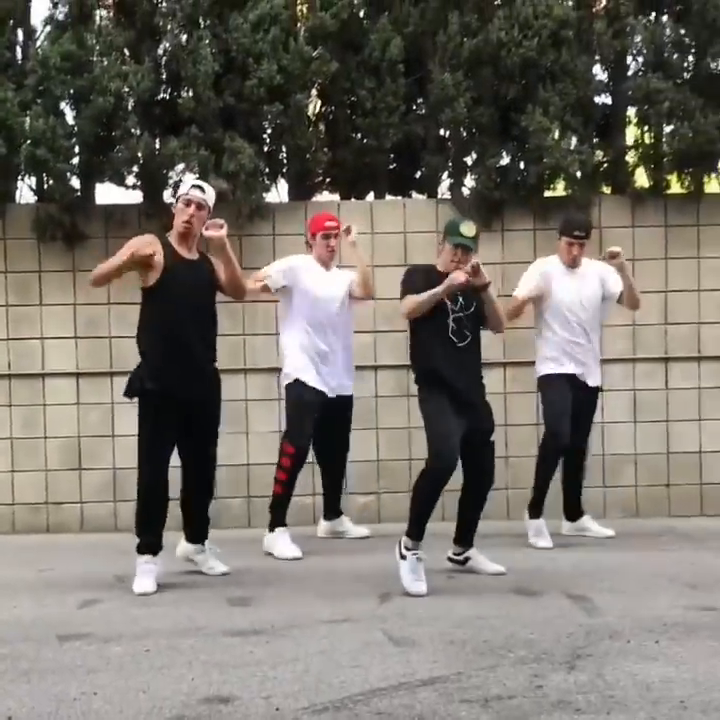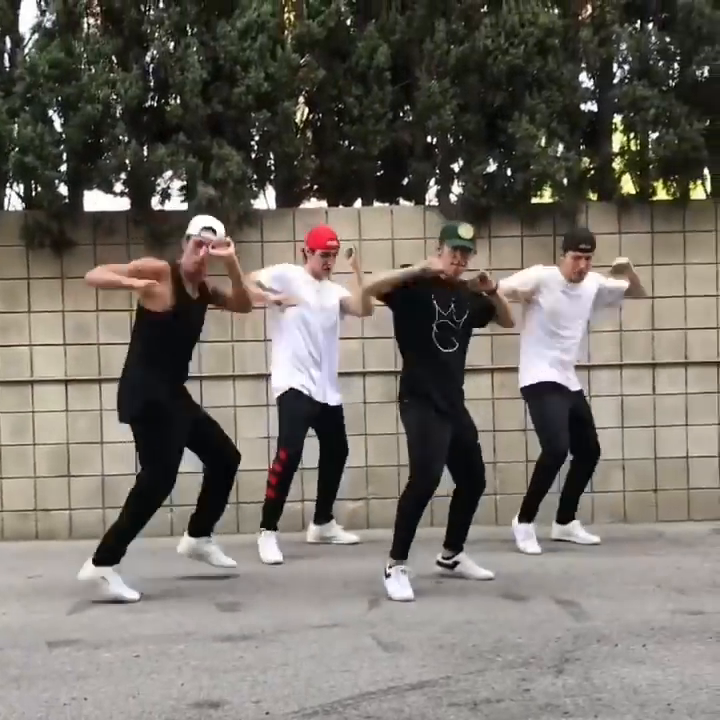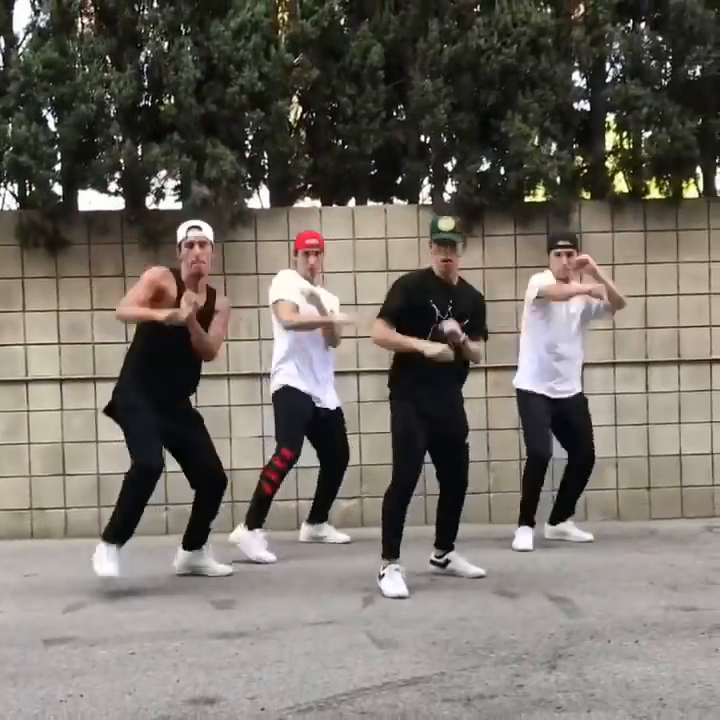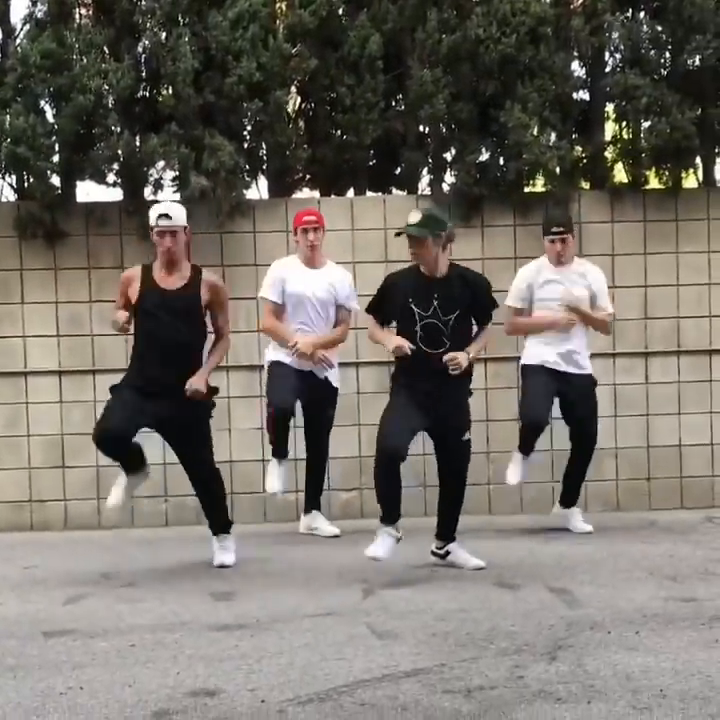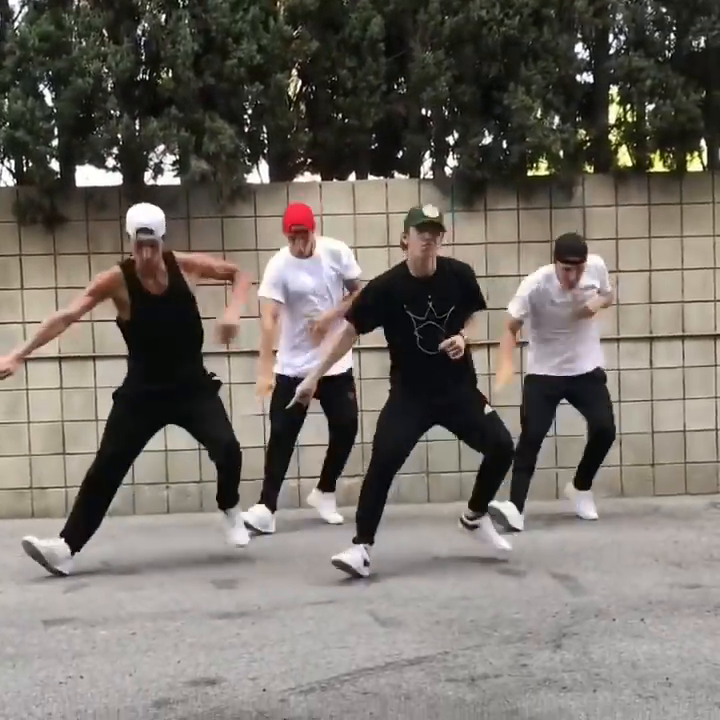
dt=0.2s
person 1, frame 1
left shoulder: (206, 260)
right shoulder: (149, 245)
left elbow: (238, 291)
right elbow: (97, 279)
left wrist: (222, 244)
right wrist: (134, 260)
left hip: (201, 375)
right hip: (159, 377)
left knee: (201, 464)
right knee: (155, 464)
left ankle: (195, 544)
right ankle: (148, 556)
person 1, frame 2
left shoulder: (207, 287)
right shoulder: (160, 272)
left elbow: (245, 305)
right elbow: (95, 276)
left wrist: (232, 263)
right wrist: (135, 283)
left hip: (172, 395)
right hip: (145, 394)
left knee: (226, 459)
right knee: (158, 478)
left ankle: (198, 538)
right ankle: (101, 565)
person 1, frame 3
left shoulder: (217, 303)
right shoulder: (158, 278)
left elbow: (209, 351)
right elbow: (126, 312)
left wrist: (190, 320)
right wrist: (165, 315)
left hip: (177, 403)
right hip: (137, 396)
left knee: (213, 479)
right knee: (149, 465)
left ankle: (192, 551)
right ankle: (109, 546)
person 1, frame 4
left shoulder: (208, 283)
right shoulder: (133, 278)
left elbow: (224, 335)
right elbow: (121, 316)
left wrist: (204, 373)
right wrist: (120, 320)
left hip: (187, 390)
right hip: (141, 385)
left knee: (202, 472)
right knee: (107, 433)
left ankle: (222, 535)
right ankle: (133, 467)
person 1, frame 5
left shoulder: (185, 265)
right shoulder: (114, 277)
left elbow: (237, 274)
right elbow: (66, 315)
left wrist: (234, 309)
left hip: (192, 385)
right hip: (142, 389)
left knee: (227, 450)
right knee: (106, 468)
left ankle: (230, 513)
right ankle: (66, 547)
person 2, frame 1
left shoulder: (472, 289)
right shoulder: (420, 275)
left elbow: (497, 324)
right elbow: (406, 311)
left wrist: (483, 288)
right wrist: (447, 284)
left hip: (473, 393)
right hip: (438, 391)
left knee: (482, 474)
right knee: (442, 461)
left ankle: (462, 550)
right ankle: (410, 545)
person 2, frame 2
left shoulder: (467, 294)
right shoulder: (417, 279)
left elbow: (508, 321)
right elbow: (372, 287)
left wrist: (489, 291)
right wrist: (420, 270)
left hip: (452, 401)
right hip: (419, 400)
left knee: (472, 481)
right knee: (426, 477)
left ankle: (451, 555)
right ankle: (396, 566)
person 2, frame 3
left shoulder: (471, 298)
right shoulder: (411, 284)
left elbow: (476, 353)
right elbow: (379, 332)
left wrist: (462, 340)
right wrist: (425, 346)
left hip: (449, 402)
right hip: (410, 399)
left knee: (456, 479)
right knee: (406, 477)
left ankle: (443, 553)
right ankle: (389, 566)
person 2, frame 4
left shoulder: (471, 282)
right shoulder: (397, 283)
left elbow: (489, 326)
right elbow: (374, 324)
left wrist: (469, 353)
right wrist: (388, 338)
left hip: (453, 393)
right hip: (409, 391)
left knee: (454, 475)
right knee: (389, 450)
left ankle: (444, 545)
right ankle: (388, 527)
person 2, frame 5
left shoulder: (459, 274)
right shoulder: (385, 286)
right elbow: (350, 330)
left wrist: (463, 337)
right wrist: (315, 375)
left hip: (454, 385)
right hip: (408, 391)
left knee: (501, 448)
right knee: (383, 465)
left ankle: (476, 516)
right ankle: (361, 548)
person 3, frame 1
left shoulder: (345, 277)
right shoulder: (293, 266)
left elbow: (367, 291)
right elbow: (252, 283)
left wrist: (357, 250)
right wrist: (263, 285)
left hip: (340, 379)
right hip: (304, 376)
left knee: (335, 451)
right knee: (296, 447)
left ankle: (332, 518)
right ankle: (276, 530)
person 3, frame 2
left shoulder: (335, 289)
right shoulder: (286, 276)
left elbow: (363, 308)
right elbow: (249, 283)
left wrist: (357, 268)
right wrist: (273, 297)
left hip: (326, 386)
right hip: (295, 382)
left knee: (335, 453)
right knee: (290, 453)
left ankle: (321, 523)
right ankle: (266, 531)
person 3, frame 3
left shoulder: (326, 296)
right shoulder: (285, 281)
left elbow: (334, 339)
right elbow: (288, 320)
left wrist: (321, 304)
right wrist: (329, 319)
left hip: (323, 390)
right hip: (293, 385)
left knee: (338, 457)
right knee: (288, 452)
left ankle: (316, 523)
right ankle: (250, 529)
person 3, frame 4
left shoulder: (340, 276)
right shoulder: (281, 270)
left elbow: (344, 328)
right elbow: (267, 321)
left wrist: (314, 344)
right wrist: (297, 345)
left hip: (323, 369)
right hip: (286, 360)
left knee: (318, 443)
right knee: (279, 407)
left ankle: (312, 513)
right ankle: (279, 459)
person 3, frame 5
left shoulder: (337, 252)
right shoulder: (278, 266)
left elbow: (356, 291)
right elbow: (268, 322)
left wrist: (332, 317)
right wrist: (267, 370)
left hip: (336, 360)
right hip: (292, 364)
left knee: (346, 426)
right knee: (281, 436)
left ankle: (323, 492)
right ankle: (265, 508)
person 4, frame 1
left shoulder: (598, 271)
right shoulder: (542, 270)
left elbow: (633, 304)
right elbow: (510, 313)
left wrist: (621, 268)
right wrist: (529, 297)
left hip: (589, 374)
right hip: (556, 372)
left knee: (576, 447)
right knee: (557, 439)
left ankle: (574, 518)
right ankle: (535, 517)
person 4, frame 2
left shoulder: (594, 285)
right shoulder: (540, 278)
left elbow: (636, 291)
right elbow: (499, 290)
left wrist: (628, 271)
right wrist: (519, 293)
left hip: (569, 383)
right hip: (539, 382)
left knee: (589, 451)
right knee: (557, 450)
left ankle: (566, 522)
right ankle: (524, 521)
person 4, frame 3
left shoulder: (590, 289)
right shoulder: (540, 282)
left elbow: (618, 304)
right elbow: (555, 293)
left wrist: (595, 273)
left hip: (570, 390)
right hip: (534, 387)
left knee: (584, 456)
right knee: (539, 454)
left ankle: (558, 521)
right ankle: (525, 527)
person 4, frame 4
left shoulder: (591, 274)
right shoulder: (530, 275)
left elbow: (607, 326)
right elbow: (511, 325)
left wrist: (583, 312)
right wrist: (547, 320)
left hip: (578, 368)
right hip: (538, 363)
left knee: (586, 441)
right knee: (534, 418)
left ankle: (568, 506)
right ankle: (523, 454)
person 4, frame 5
left shoulder: (597, 266)
right shoulder: (536, 283)
left elbow: (608, 293)
right elbow: (511, 324)
left wrist: (598, 304)
right wrist: (505, 365)
left hip: (586, 368)
right hip: (543, 372)
left knee: (604, 428)
right knee: (531, 436)
left ankle: (580, 489)
right ankle: (513, 506)
